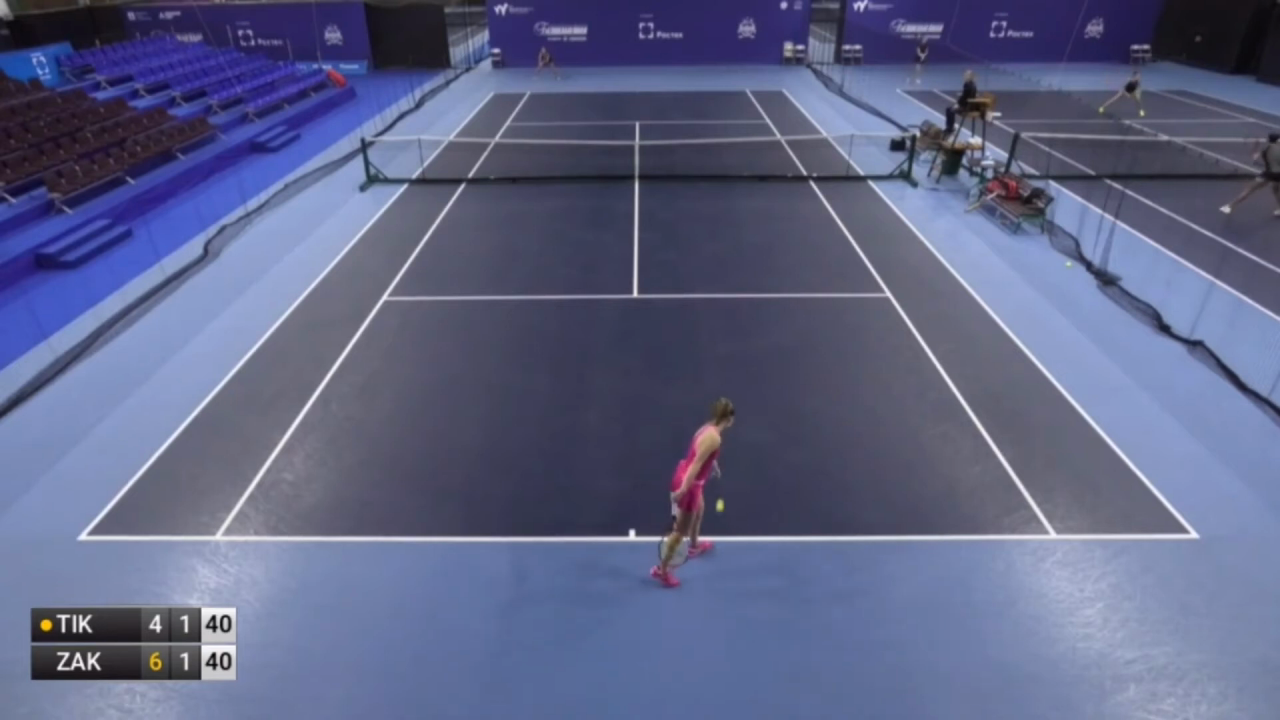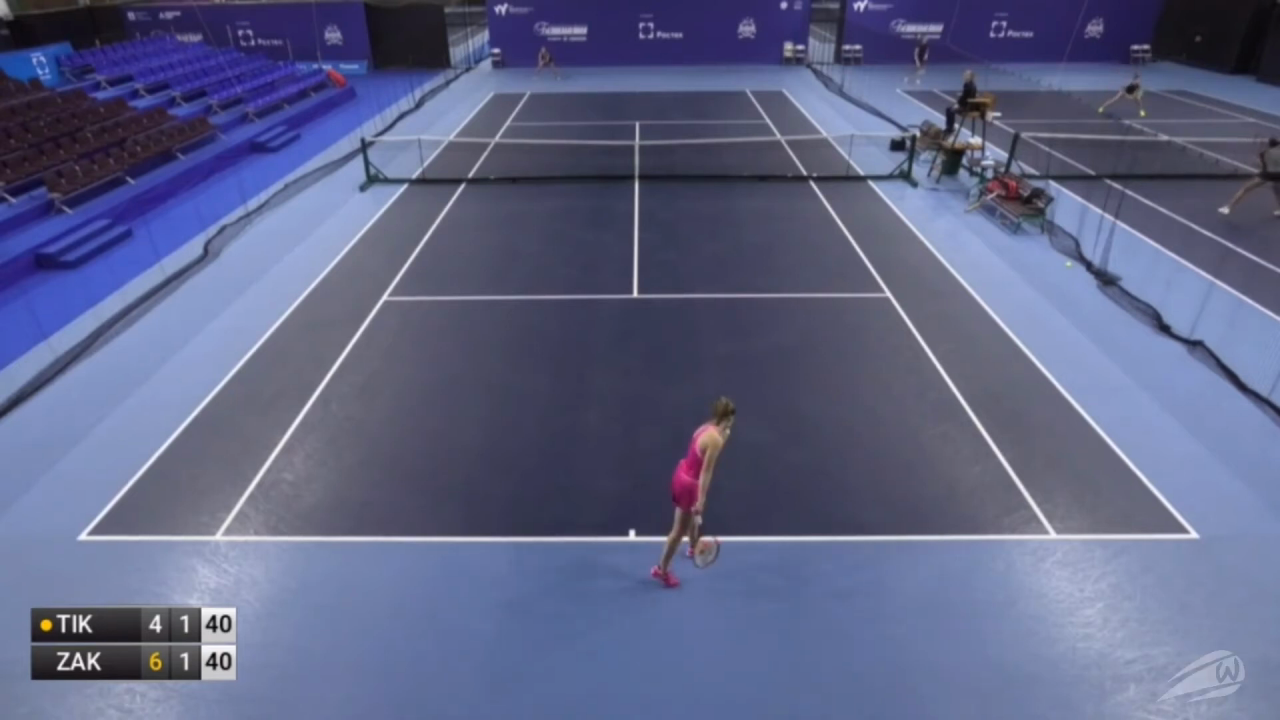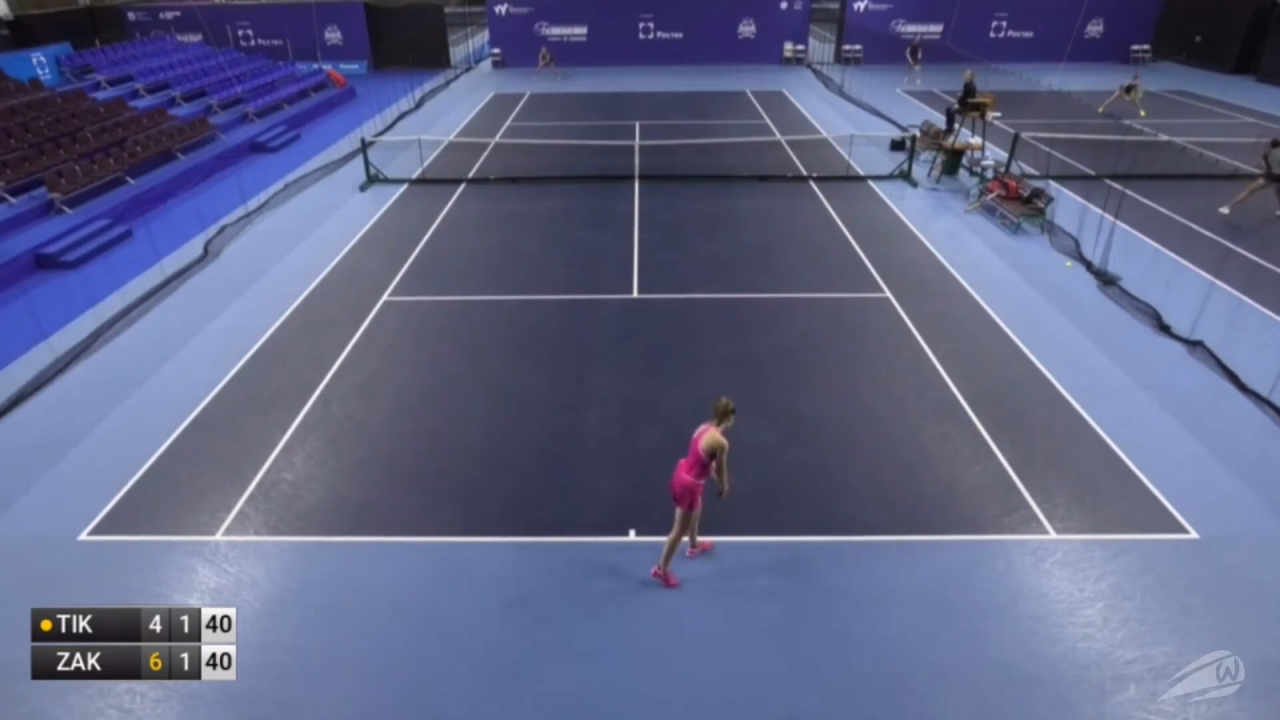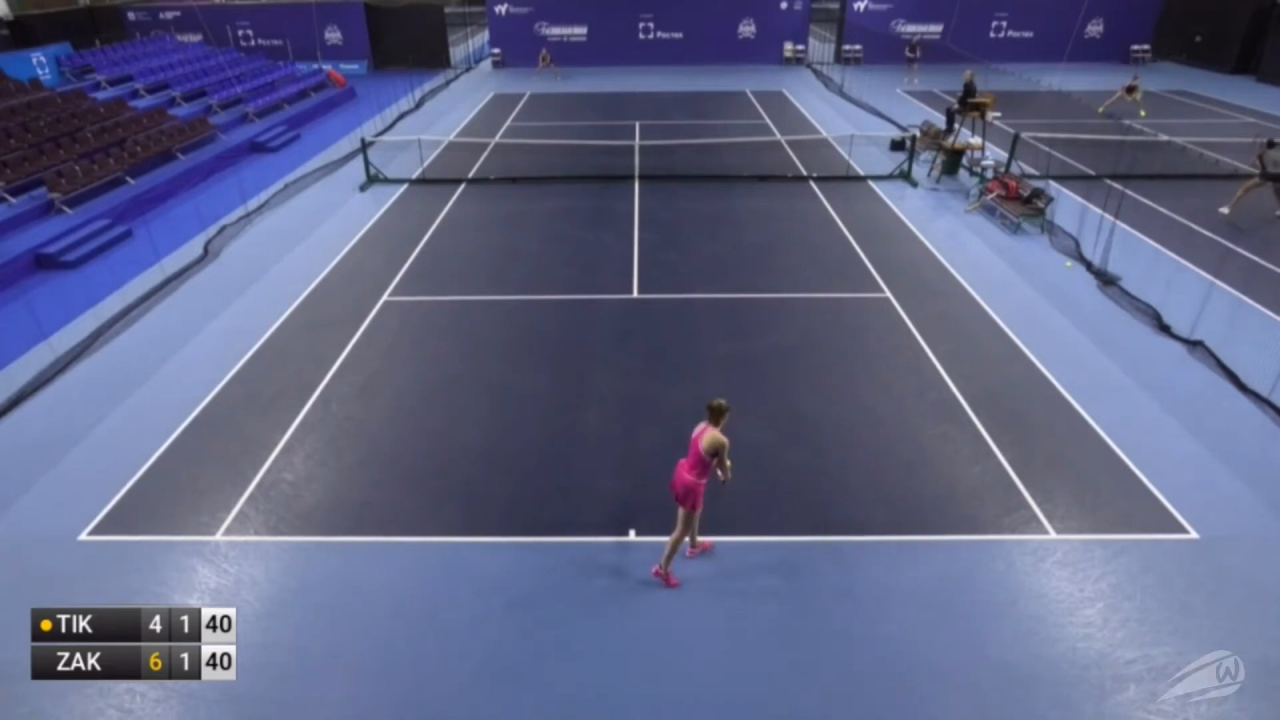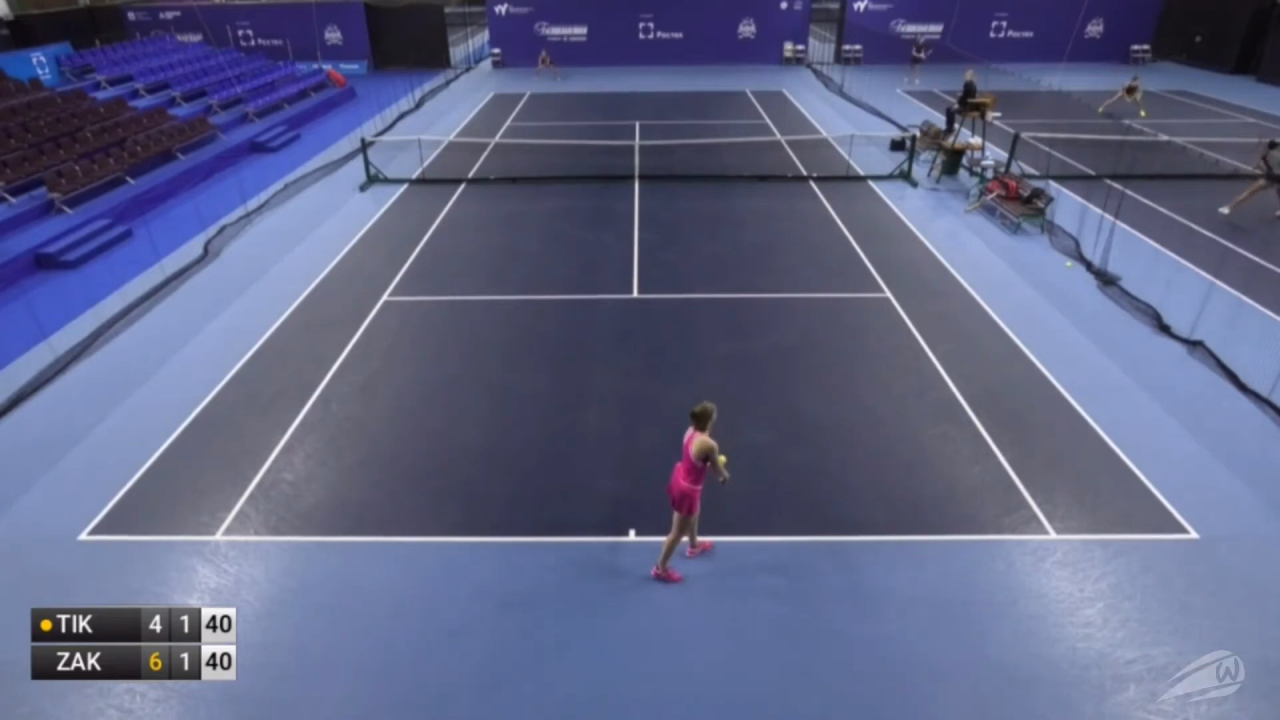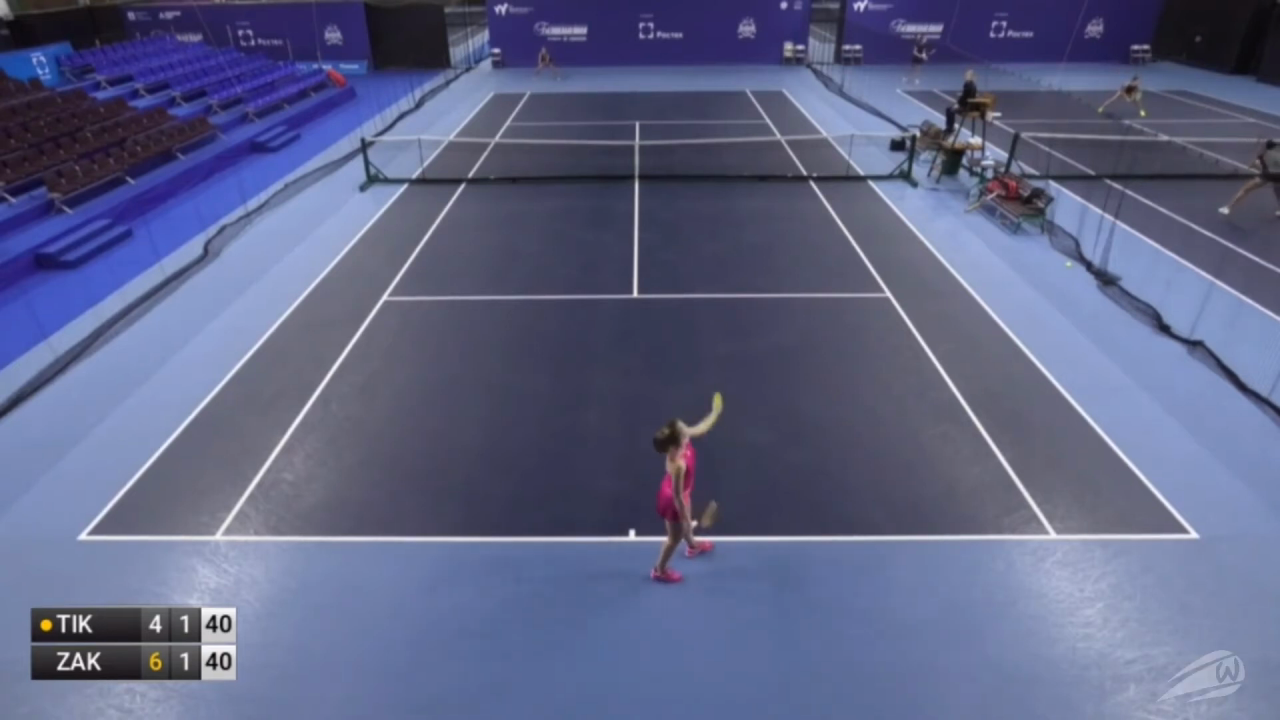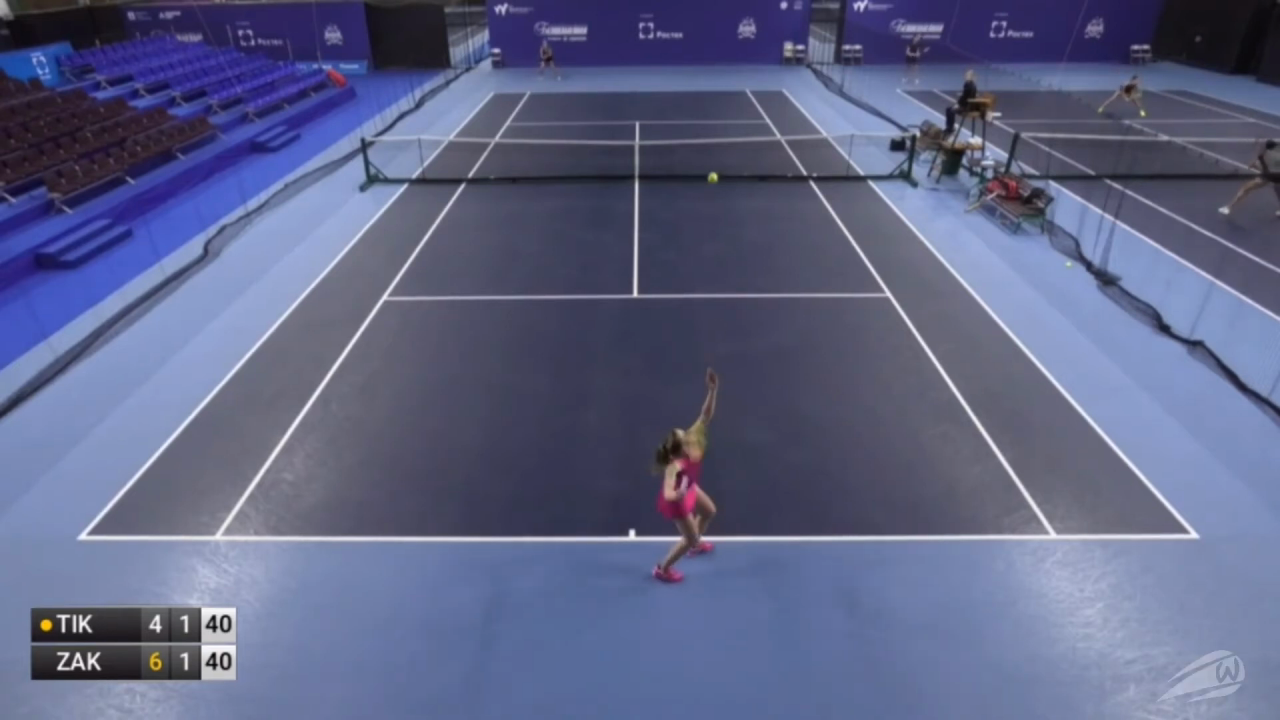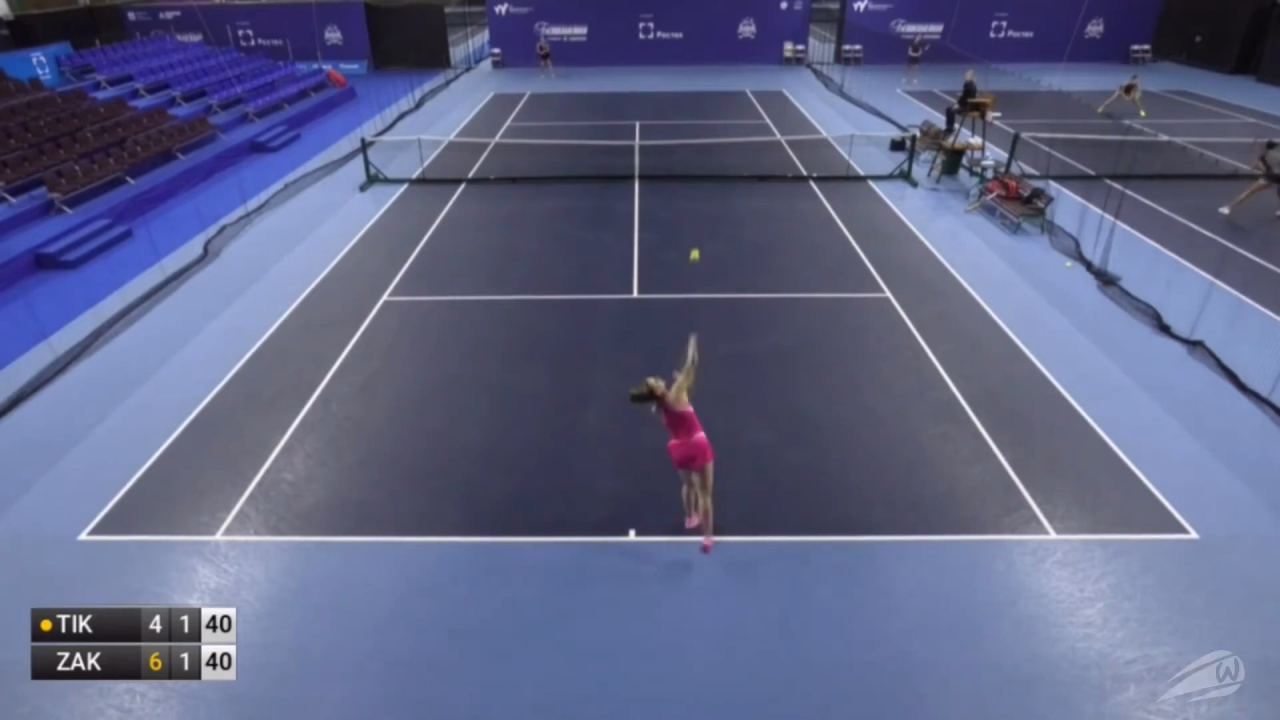
dt=0.5s
person 1, frame 1
left shoulder: (707, 428)
right shoulder: (714, 438)
right elbow: (696, 463)
left wrist: (714, 467)
right wrist: (683, 489)
left hip: (685, 477)
right hip: (689, 484)
left knee: (699, 509)
right knee: (680, 530)
left ankle: (695, 546)
right ankle: (661, 569)
person 1, frame 2
left shoulder: (706, 428)
right shoulder: (715, 439)
right elbow: (706, 471)
right wrist: (700, 499)
left hip: (682, 474)
right hip: (688, 484)
left knee: (697, 512)
right knee: (680, 530)
left ankle: (695, 545)
right ankle: (661, 569)
person 1, frame 3
left shoulder: (704, 427)
right shoulder: (720, 442)
right elbow: (721, 470)
left wrist: (711, 468)
right wrist: (724, 487)
left hip: (682, 472)
right hip: (689, 484)
left knee: (696, 510)
right knee: (680, 530)
left ankle: (694, 546)
right ankle: (661, 569)
person 1, frame 4
left shoulder: (701, 426)
right shoulder: (721, 441)
right elbow: (723, 466)
right wrist: (726, 476)
left hip: (683, 472)
right hip: (692, 484)
left knee: (696, 512)
right knee: (682, 530)
left ankle: (694, 545)
right ankle: (663, 568)
person 1, frame 5
left shoulder: (692, 431)
right shoulder: (710, 445)
right elbow: (717, 468)
left wrist: (712, 461)
right wrist: (725, 476)
left hip: (680, 477)
right hip: (687, 490)
left knee: (694, 515)
right knee: (678, 532)
left ankle: (694, 545)
right ankle: (661, 568)
person 1, frame 6
left shoulder: (682, 439)
right shoulder: (677, 465)
left elbow: (700, 429)
right elbow: (678, 498)
left wrist: (715, 412)
right wrist: (685, 522)
left hip: (678, 493)
right hip: (672, 500)
left knee: (687, 521)
right knee: (675, 536)
left ankle: (693, 545)
right ankle: (659, 571)
person 1, frame 7
left shoulder: (692, 441)
right shoulder: (675, 465)
left elbow: (705, 416)
right elbow: (667, 496)
left wrist: (712, 389)
right wrist: (679, 494)
left hip: (690, 488)
right hip: (678, 501)
left knee: (709, 511)
right knee: (690, 537)
left ankle: (695, 545)
right ankle: (663, 569)
person 1, frame 8
left shoulder: (661, 403)
right shoulder: (674, 396)
right elbow: (688, 369)
right wrist: (692, 347)
left hip: (678, 449)
right hip: (697, 448)
left knee: (688, 483)
right knee: (705, 492)
left ankle: (691, 516)
right ankle: (708, 537)
